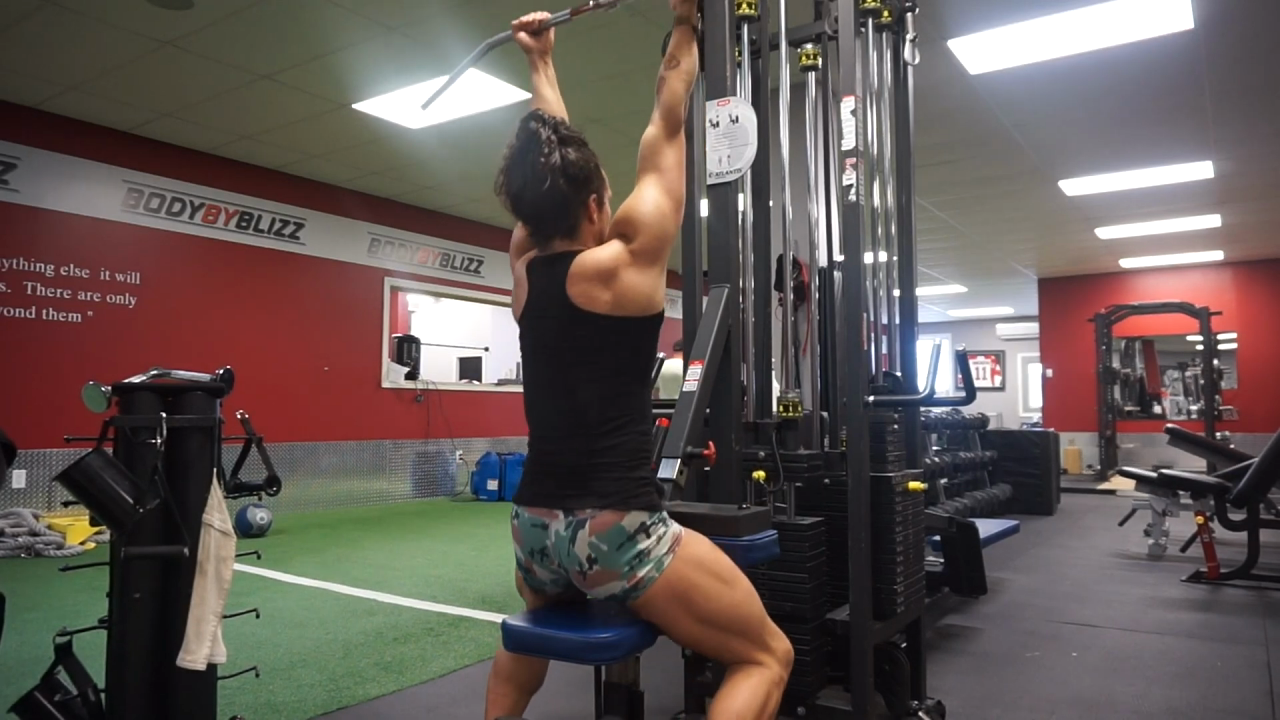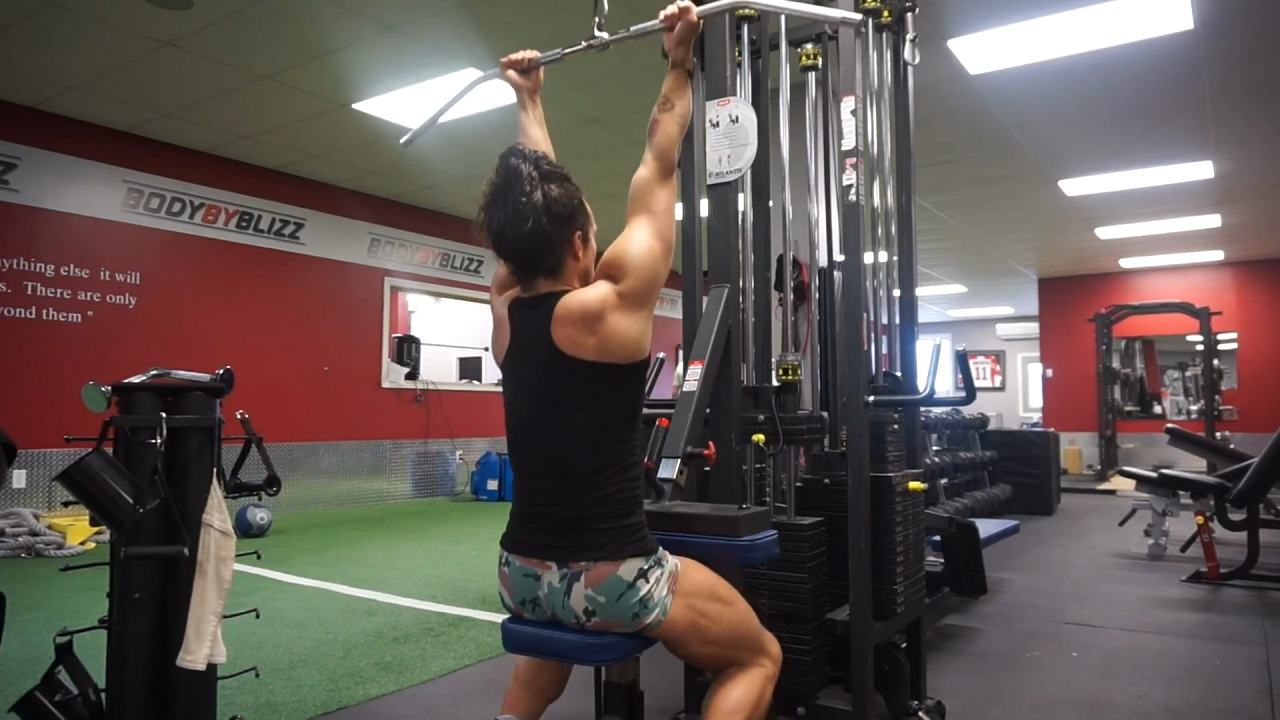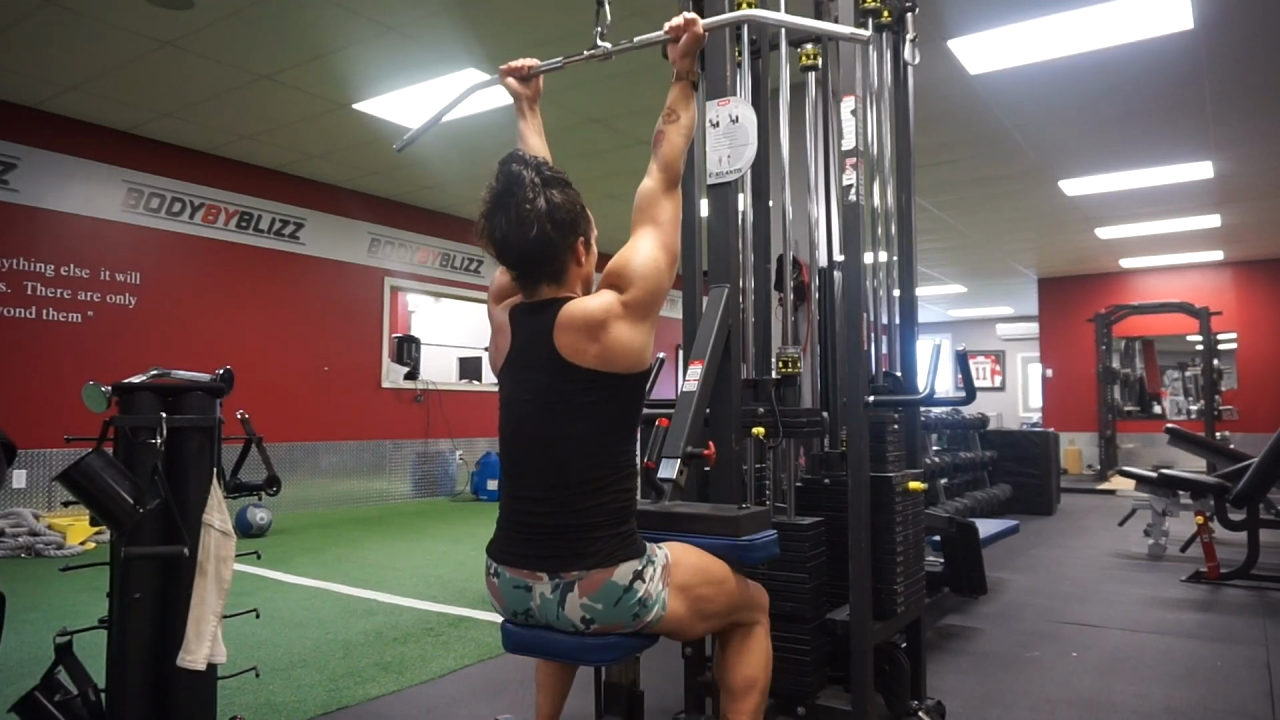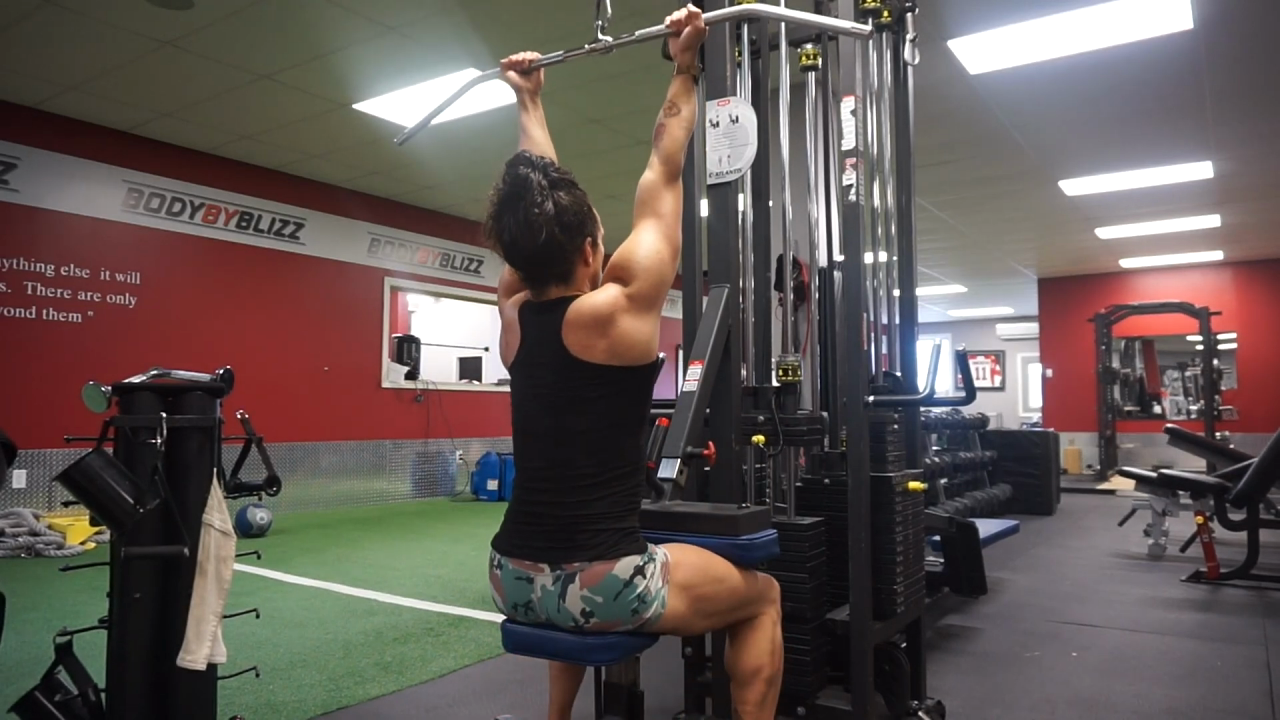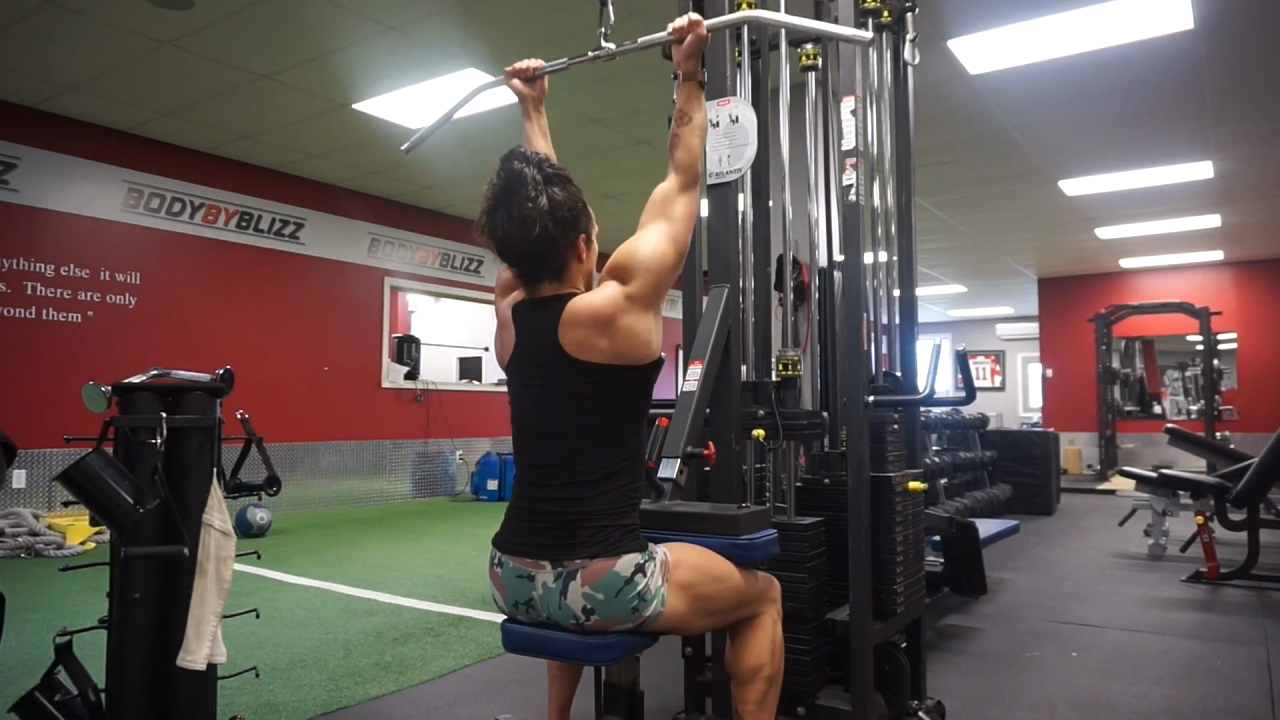
dt=0.3s
person 1, frame 1
left shoulder: (524, 265)
right shoulder: (622, 264)
left elbow: (548, 162)
right elbow: (666, 132)
left wrist: (540, 61)
left hip: (536, 524)
right hip: (615, 528)
right knee: (766, 657)
person 1, frame 2
left shoulder: (505, 307)
right shoulder: (609, 307)
left elbow: (535, 193)
right elbow: (657, 173)
left wrist: (528, 100)
right wrist: (680, 65)
left hip: (521, 577)
right hip: (605, 580)
left knee: (560, 621)
right knee: (756, 654)
person 1, frame 3
left shoulder: (504, 313)
right shoulder: (615, 314)
left elbow: (531, 204)
right elbow: (663, 181)
left wrist: (527, 107)
right wrist: (684, 76)
left hip: (510, 584)
right hip: (597, 589)
right knee: (750, 604)
person 1, frame 4
left shoulder: (514, 310)
right shoulder: (620, 308)
left elbow: (538, 193)
right elbow: (663, 174)
left wrist: (528, 103)
right wrist: (685, 70)
left hip: (513, 580)
right hip: (598, 585)
right knee: (760, 596)
person 1, frame 5
left shoulder: (508, 310)
right shoulder: (620, 306)
left elbow: (534, 203)
right elbow: (680, 182)
left wrist: (532, 109)
right wrist: (689, 77)
left hip: (512, 578)
right hip: (599, 582)
right knee: (762, 596)
